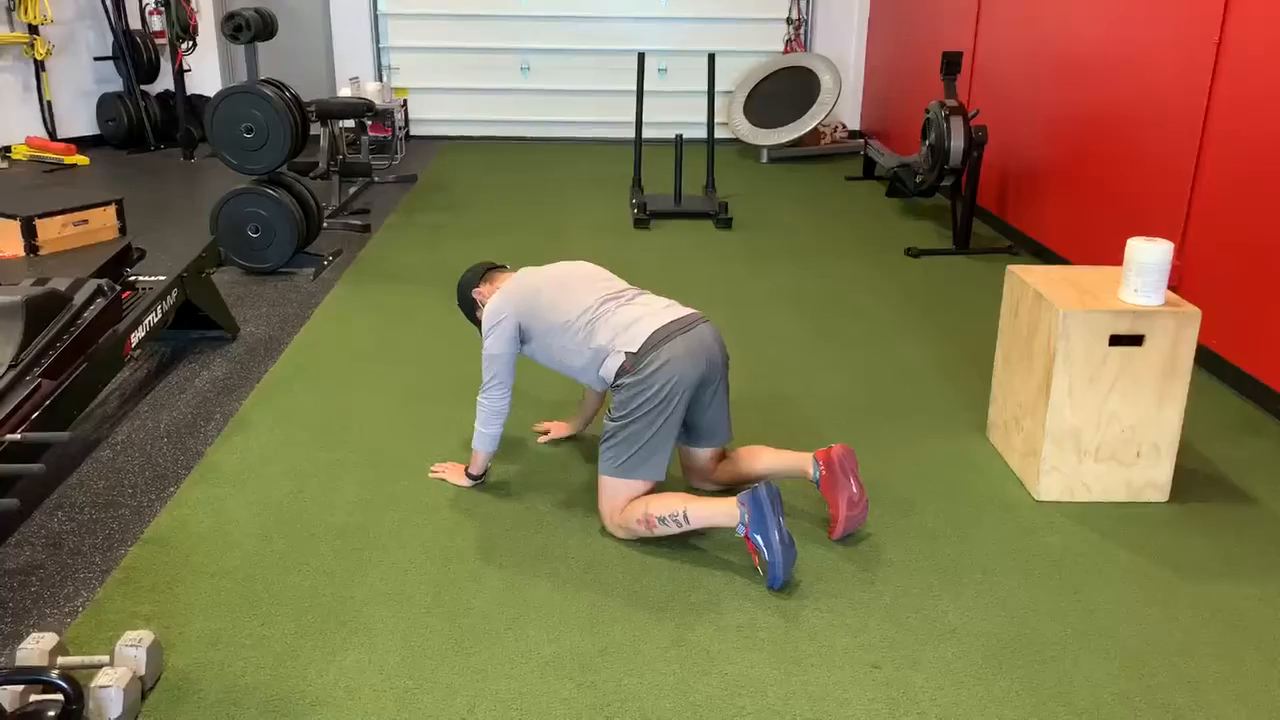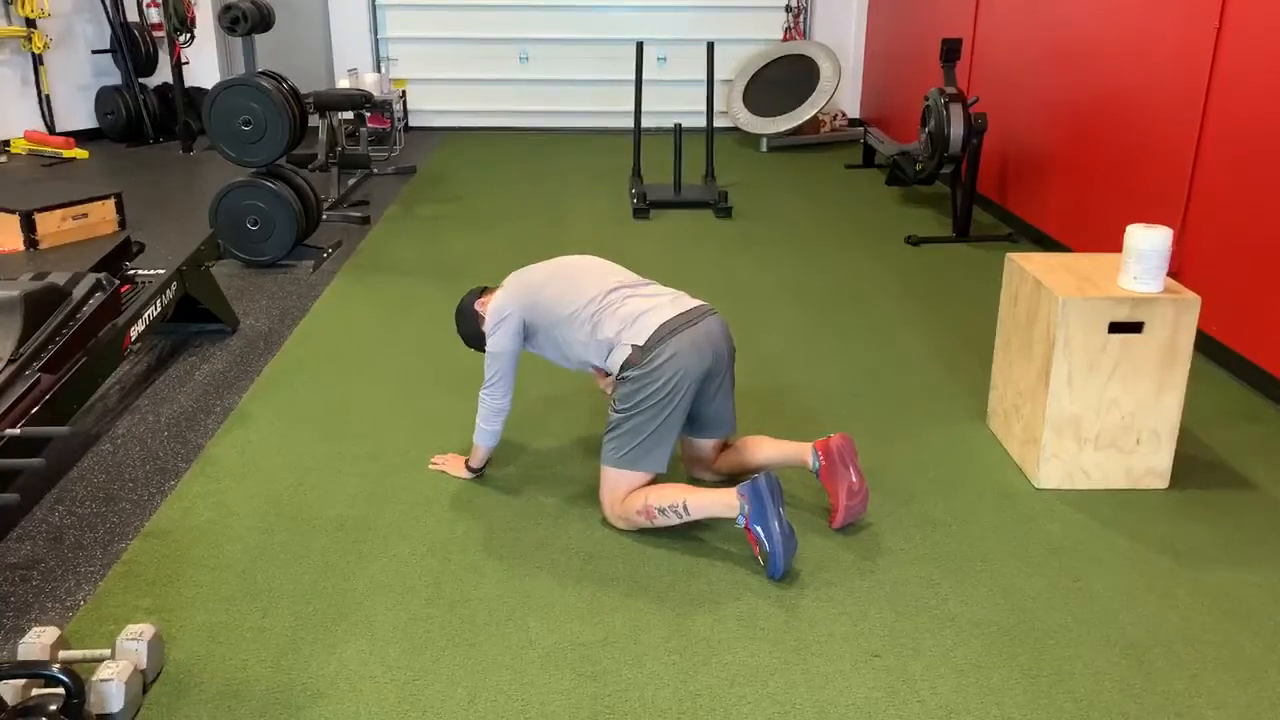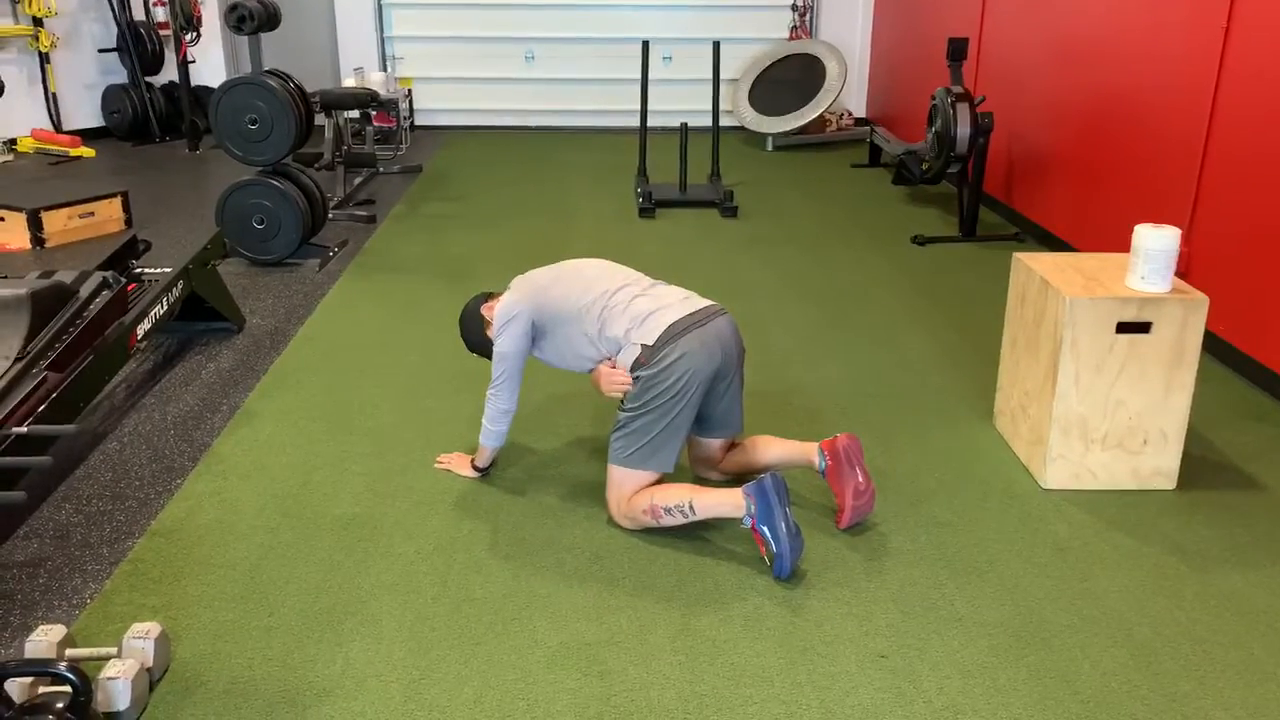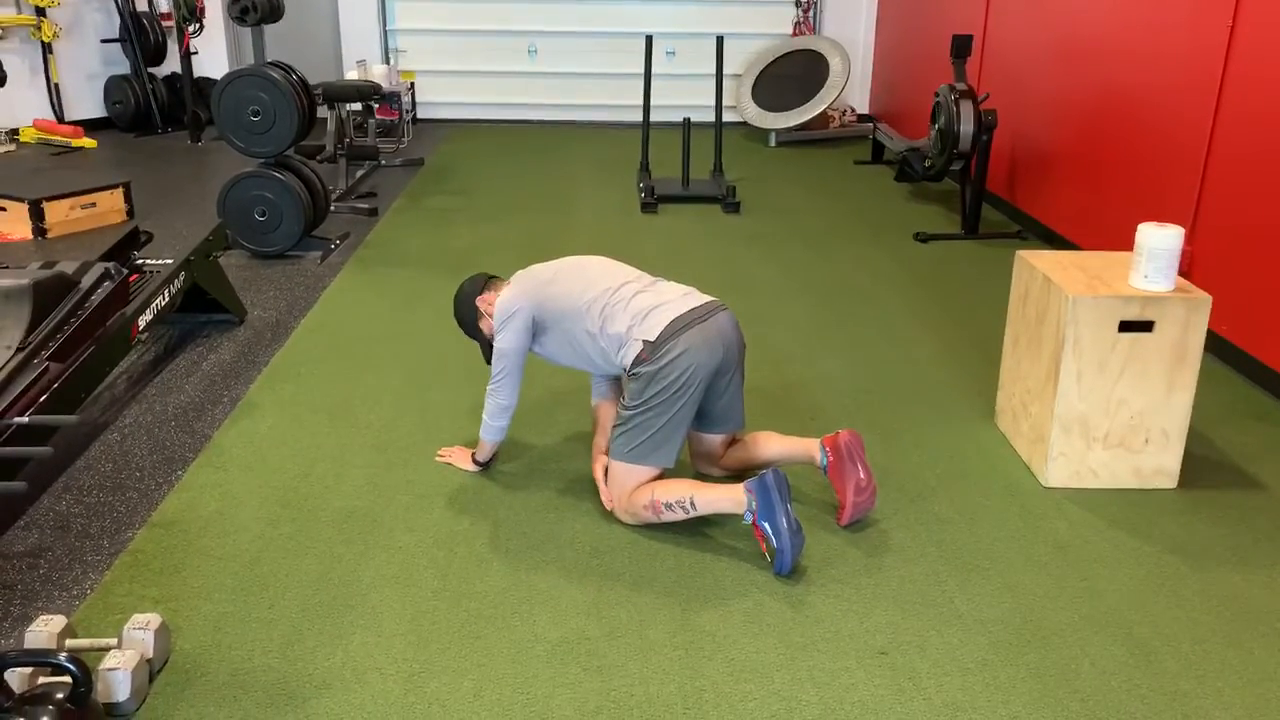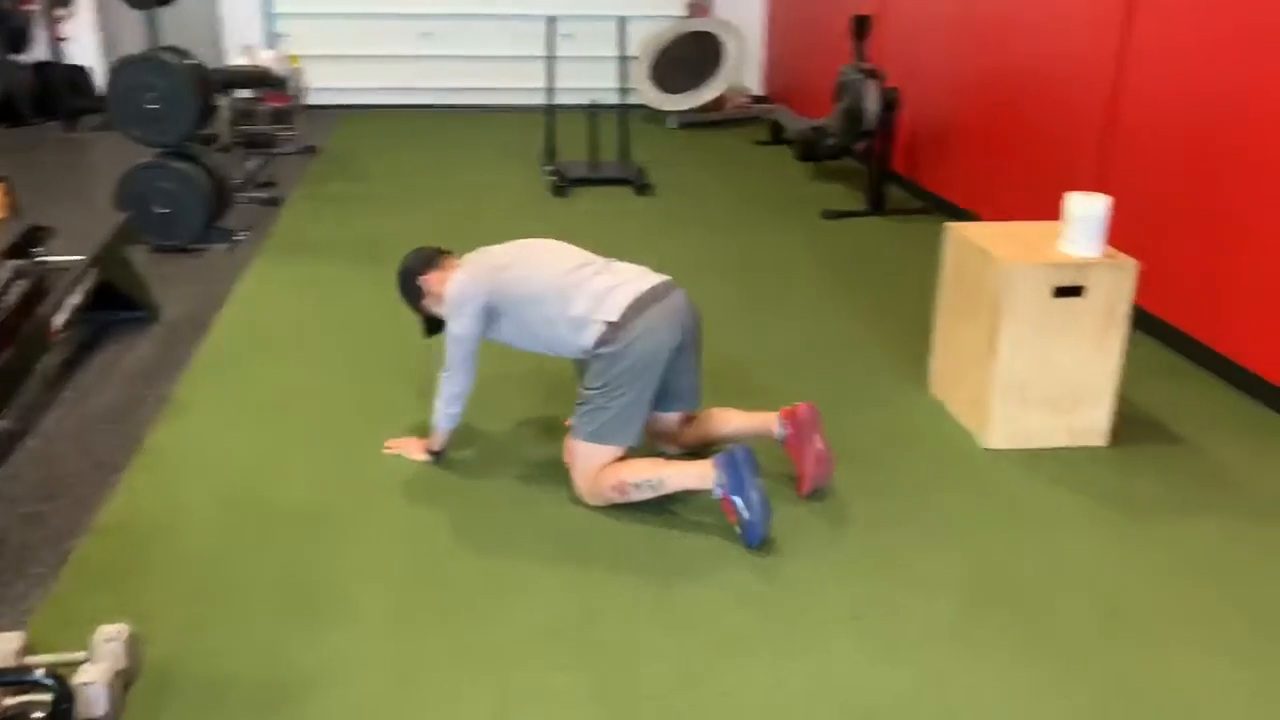
dt=1s
person 1, frame 1
left shoulder: (500, 306)
right shoulder: (567, 270)
left elbow: (494, 397)
left wrist: (473, 470)
right wrist: (577, 424)
left hip: (655, 362)
right hip: (701, 335)
left knee: (618, 516)
right knee: (706, 471)
left ankle: (743, 513)
right ankle: (820, 465)
person 1, frame 2
left shoulder: (505, 306)
right shoulder: (556, 274)
left elbow: (496, 395)
left wrist: (473, 464)
right wrist: (613, 377)
left hip: (662, 354)
right hip: (708, 326)
left knee: (619, 507)
right knee: (707, 462)
left ankle: (743, 503)
right ankle: (820, 455)
person 1, frame 3
left shoulder: (514, 307)
right shoulder: (557, 284)
left elbow: (502, 396)
left wrist: (479, 462)
right wrist: (604, 372)
left hip: (671, 352)
right hip: (717, 326)
left knee: (626, 506)
right knee: (713, 461)
left ankle: (750, 502)
right ankle: (826, 455)
person 1, frame 4
left shoulder: (513, 302)
right shoulder: (556, 284)
left elbow: (502, 392)
right elbow: (605, 371)
left wrist: (480, 456)
right wrist: (601, 449)
left hip: (671, 349)
right hip: (718, 322)
left knee: (627, 502)
right knee: (714, 458)
left ankle: (751, 499)
right ankle: (828, 451)
person 1, frame 5
left shoulder: (464, 287)
right shoulder: (508, 262)
left elbow: (456, 378)
left wrist: (432, 446)
right wrist: (587, 421)
left hip: (630, 329)
right hip: (670, 300)
left knee: (592, 484)
right knee: (671, 433)
left ankle: (719, 474)
right ankle: (785, 424)
